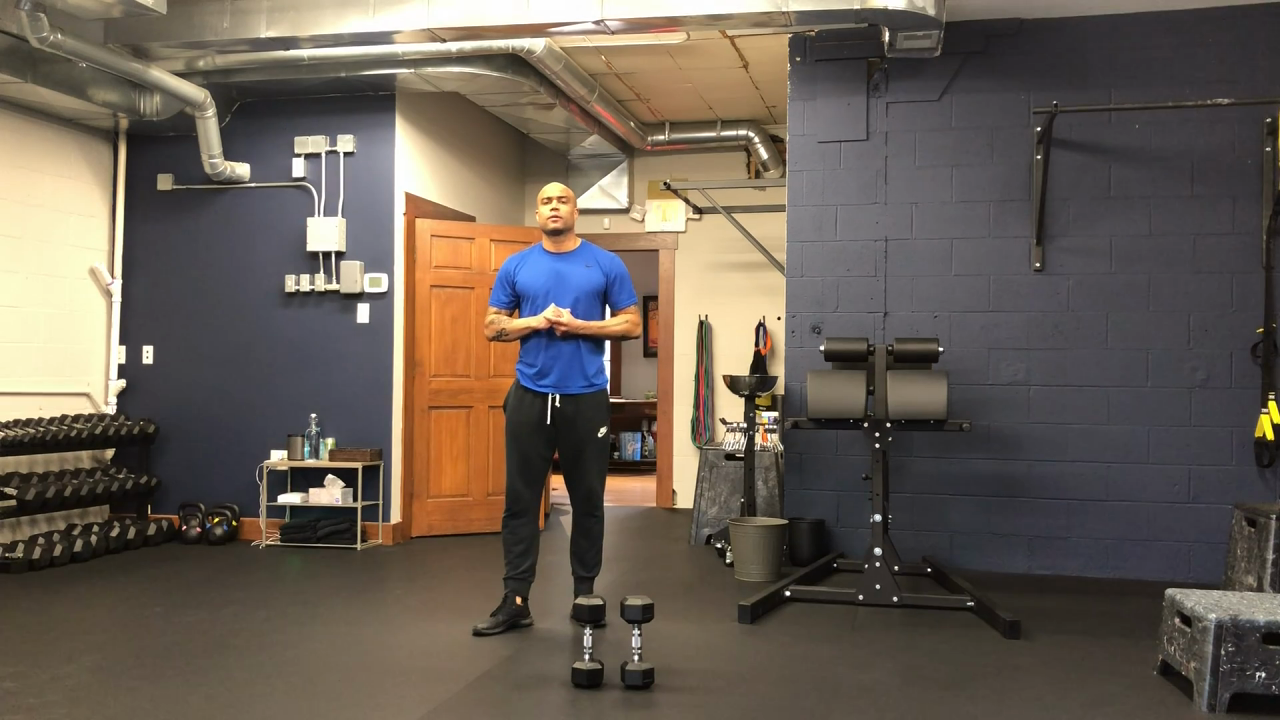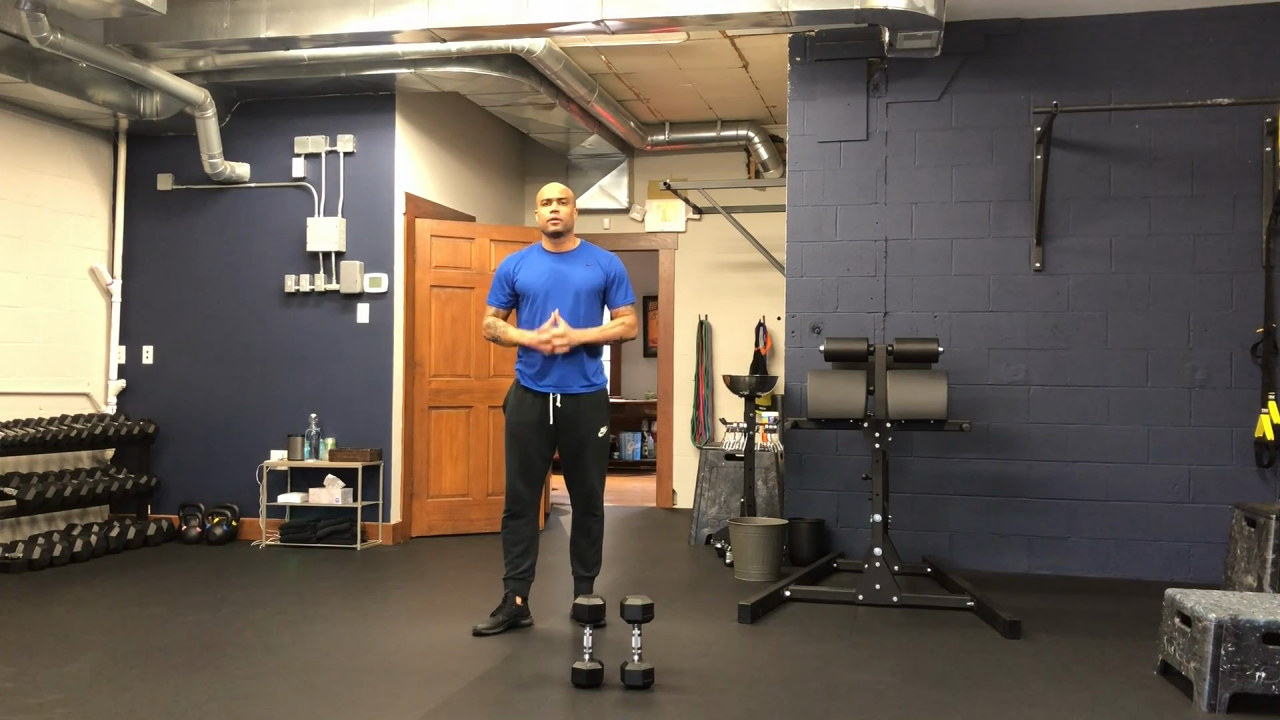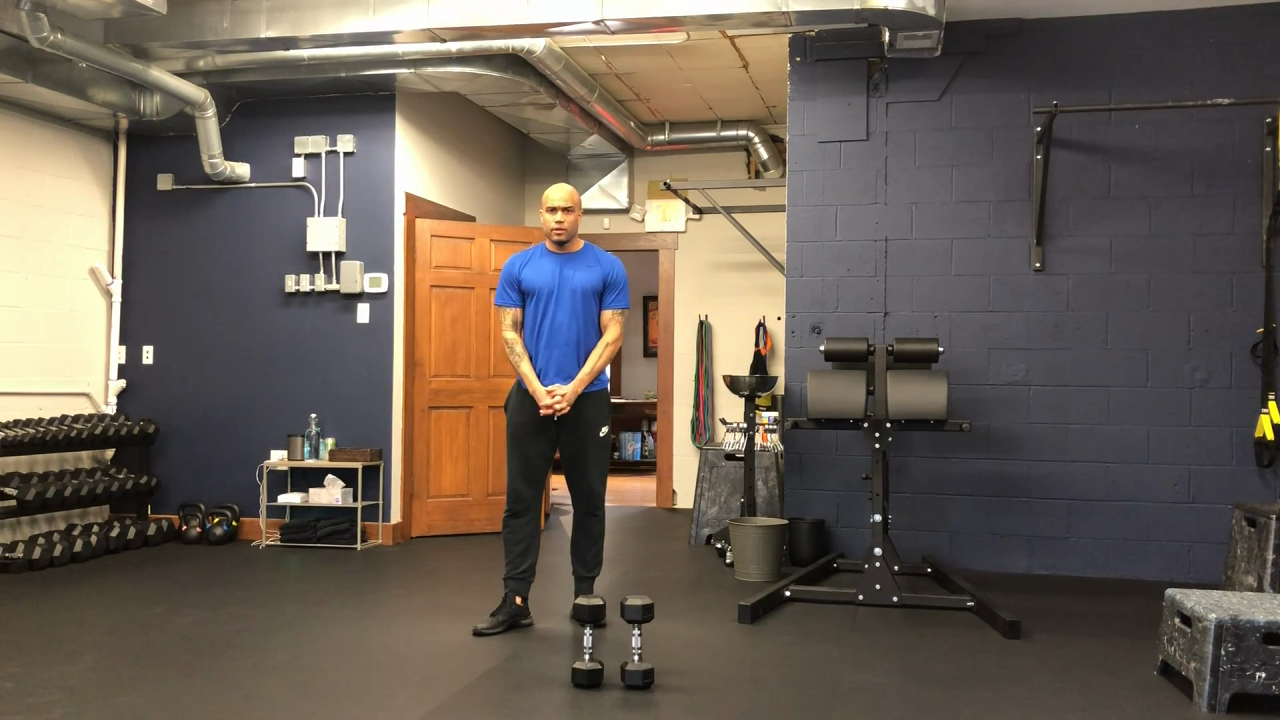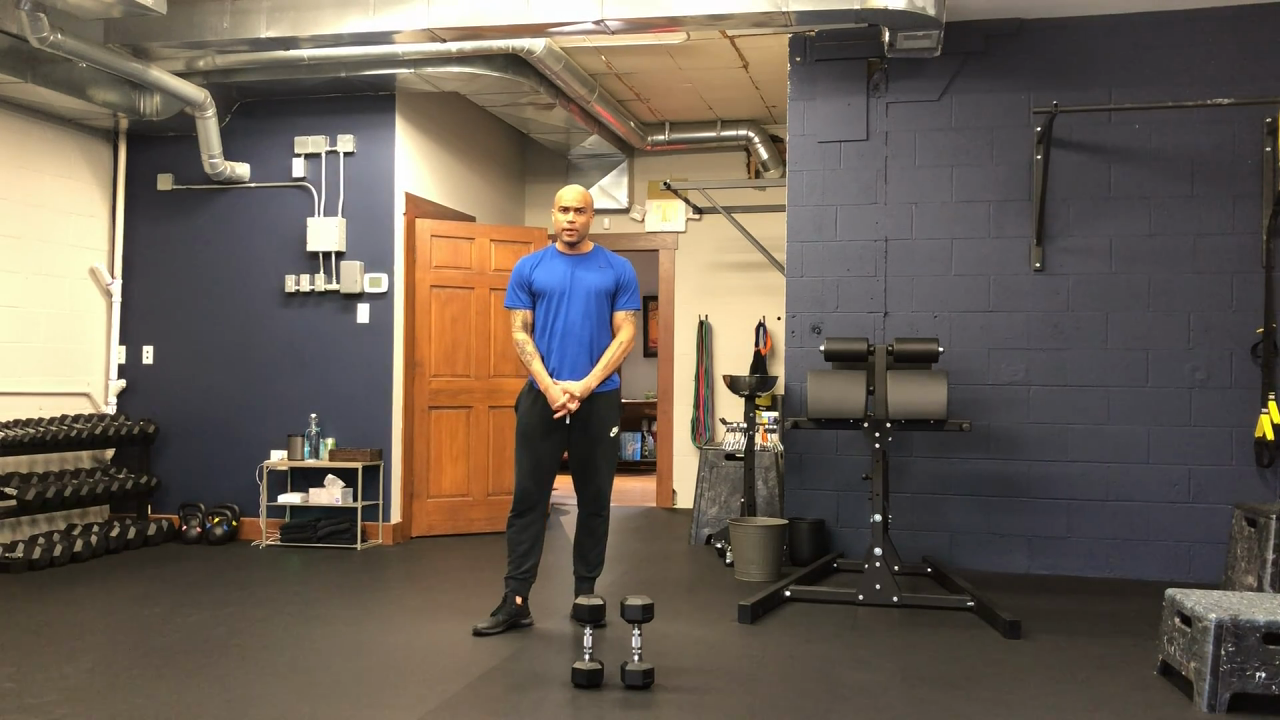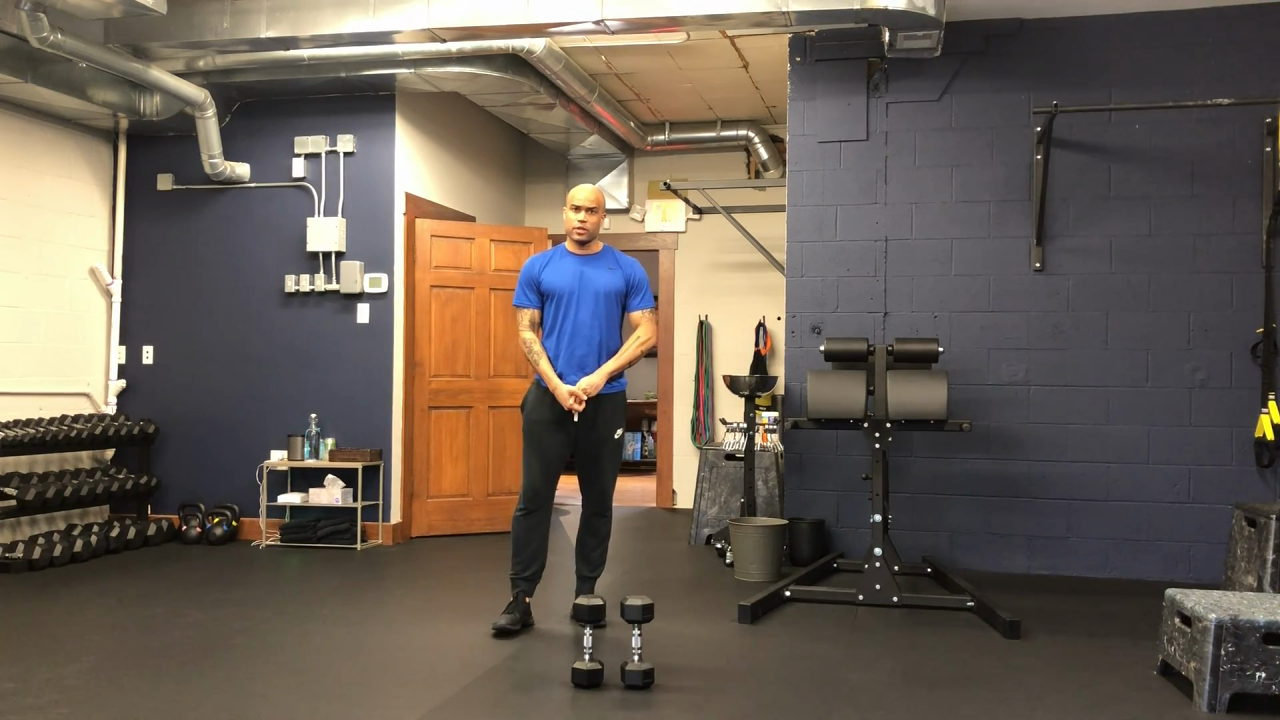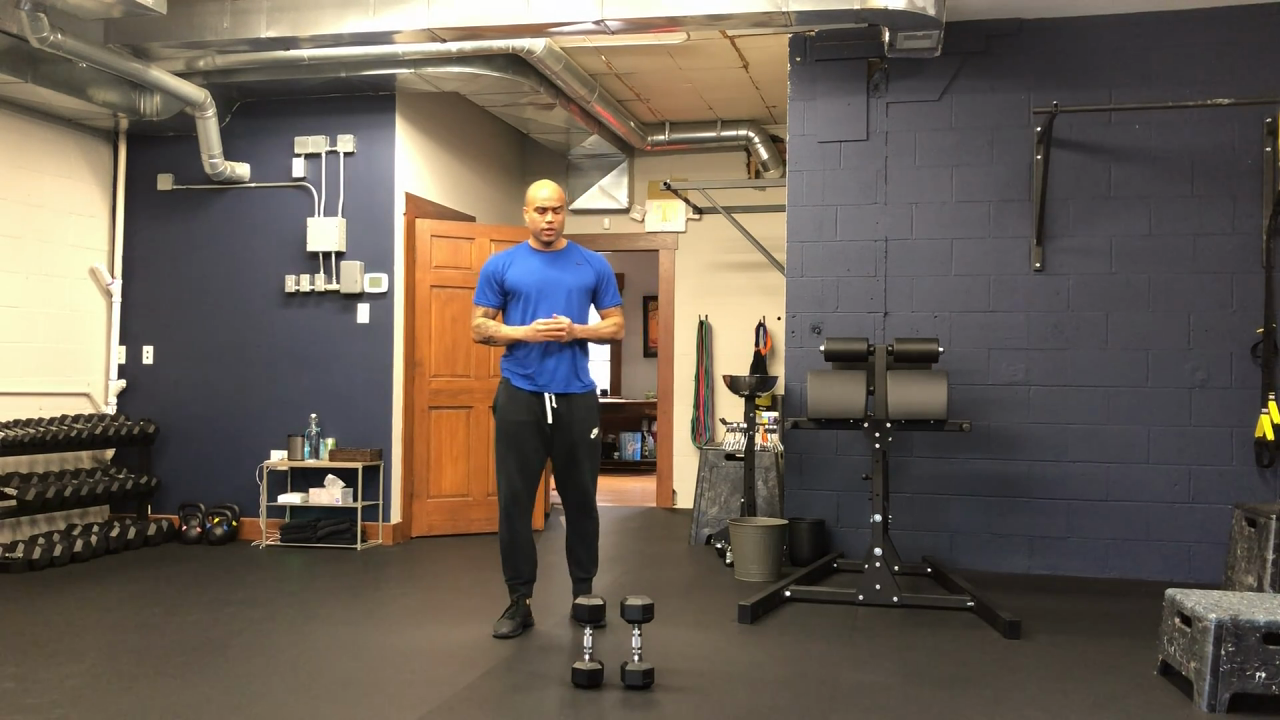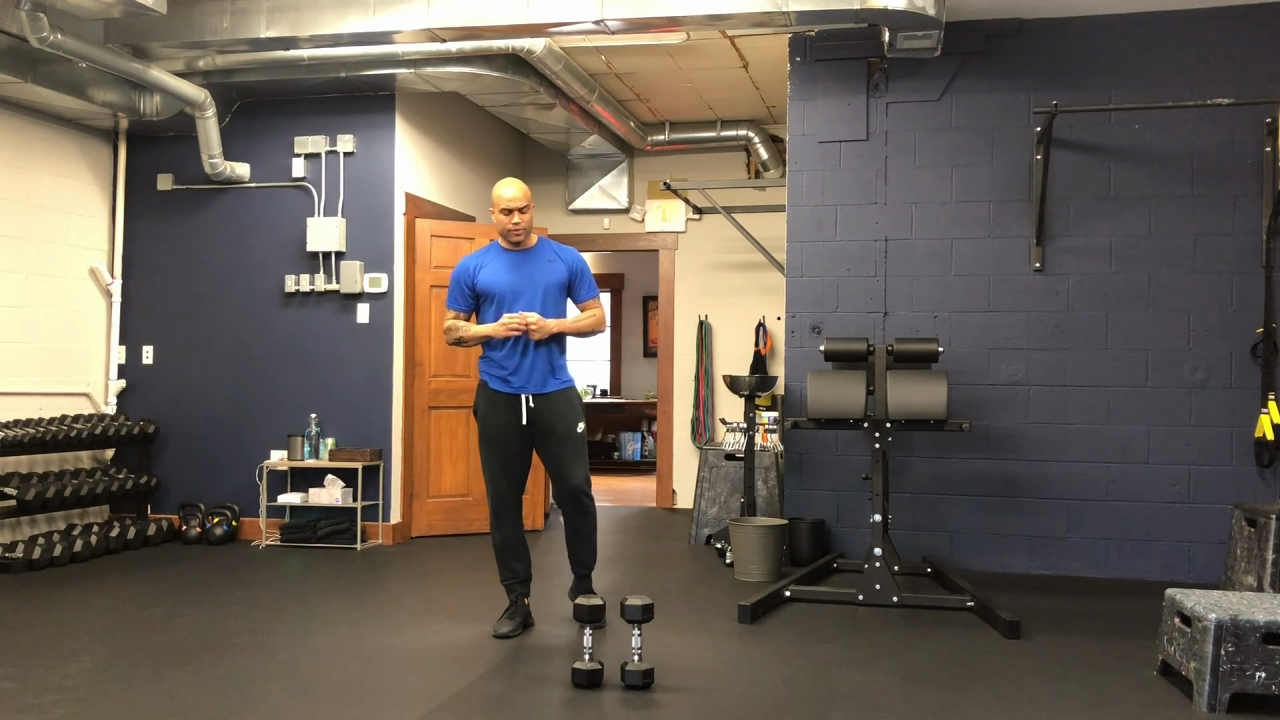
dt=0.7s
person 1, frame 1
left shoulder: (606, 264)
right shoulder: (515, 266)
left elbow: (632, 324)
right elbow: (492, 327)
left wrist: (579, 325)
right wrist: (536, 321)
left hip: (586, 398)
right hip: (530, 396)
left knee: (587, 502)
right knee: (521, 500)
left ankle: (585, 595)
right ankle: (515, 600)
person 1, frame 2
left shoulder: (605, 264)
right shoulder: (514, 266)
left elbow: (628, 325)
right elbow: (490, 325)
left wrist: (577, 335)
right wrist: (531, 338)
left hip: (586, 397)
right hip: (529, 396)
left knee: (587, 502)
right knee: (520, 501)
left ankle: (585, 595)
right ankle: (516, 599)
person 1, frame 3
left shoulder: (607, 267)
right shoulder: (518, 266)
left elbow: (612, 335)
right elbow: (510, 332)
left wrist: (573, 389)
right wrist: (538, 389)
left hip: (588, 399)
right hip: (530, 398)
left knee: (589, 501)
right knee: (522, 500)
left ankle: (585, 595)
right ankle: (516, 599)
person 1, frame 4
left shoulder: (618, 269)
right shoulder: (529, 268)
left elbow: (626, 334)
right elbow: (520, 333)
left wrist: (585, 385)
right wrist: (550, 387)
left hip: (599, 399)
right hip: (541, 397)
left knee: (594, 501)
right knee: (528, 499)
left ankle: (585, 593)
right ankle: (516, 598)
person 1, frame 5
left shoulder: (628, 270)
right shoulder: (538, 267)
left elbow: (646, 332)
right elbow: (527, 332)
left wrist: (600, 376)
right wrist: (556, 384)
left hip: (606, 399)
right hip: (548, 397)
left knee: (598, 501)
right knee: (534, 498)
left ankle: (586, 593)
right ankle: (521, 598)
person 1, frame 6
left shoulder: (593, 265)
right shoulder: (501, 265)
left elbow: (616, 326)
right elbow: (479, 327)
left wrist: (576, 331)
right wrist: (524, 332)
left hip: (576, 396)
right hip: (519, 395)
left knee: (580, 501)
right knee: (514, 502)
left ankle: (584, 592)
right ankle: (520, 600)
person 1, frame 7
left shoulder: (566, 259)
right shoulder: (471, 267)
left elbow: (595, 317)
right elbow: (451, 330)
left wrist: (553, 324)
right wrist: (492, 329)
left hip: (556, 393)
right hip: (499, 397)
left knee: (575, 491)
right knee: (504, 501)
left ankle: (583, 584)
right ankle: (518, 600)
